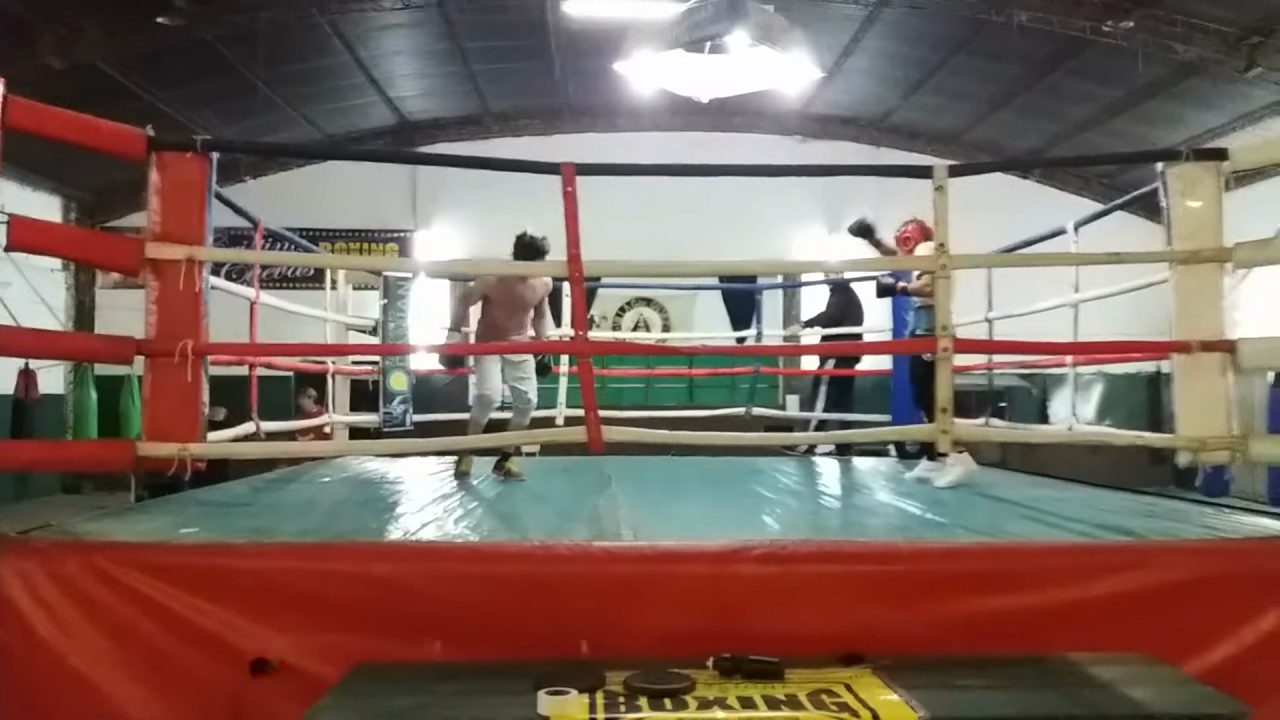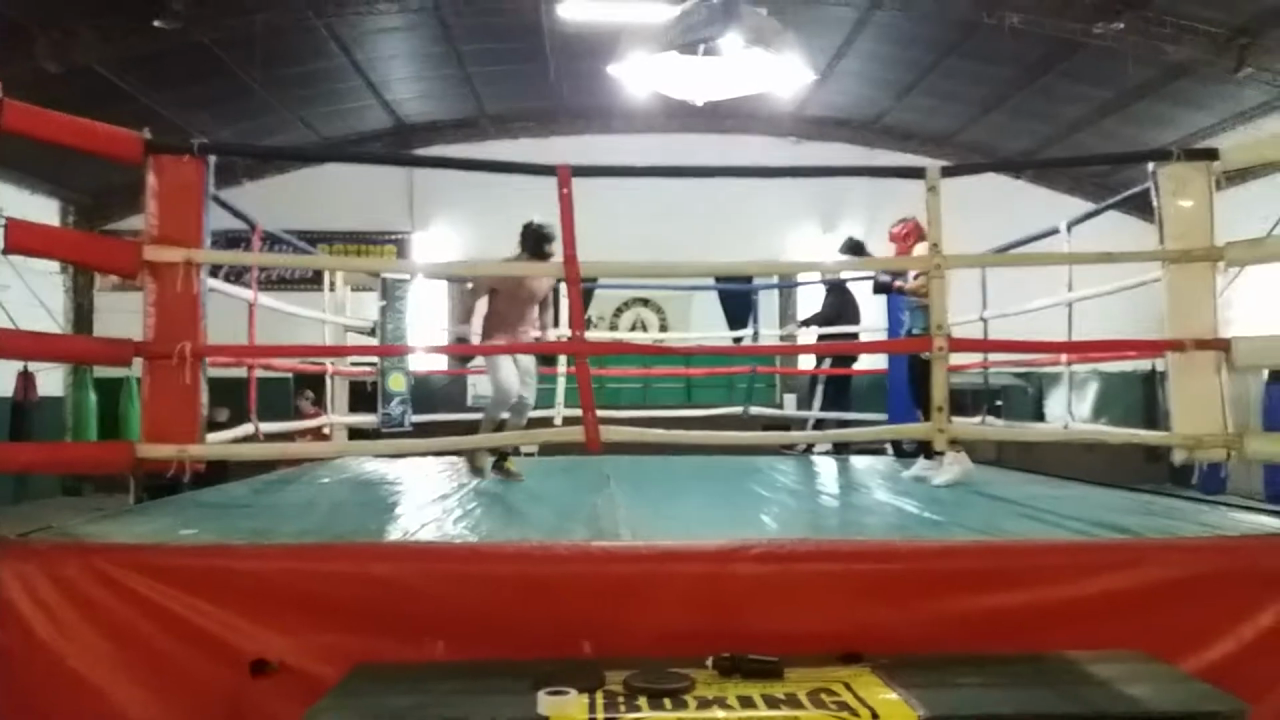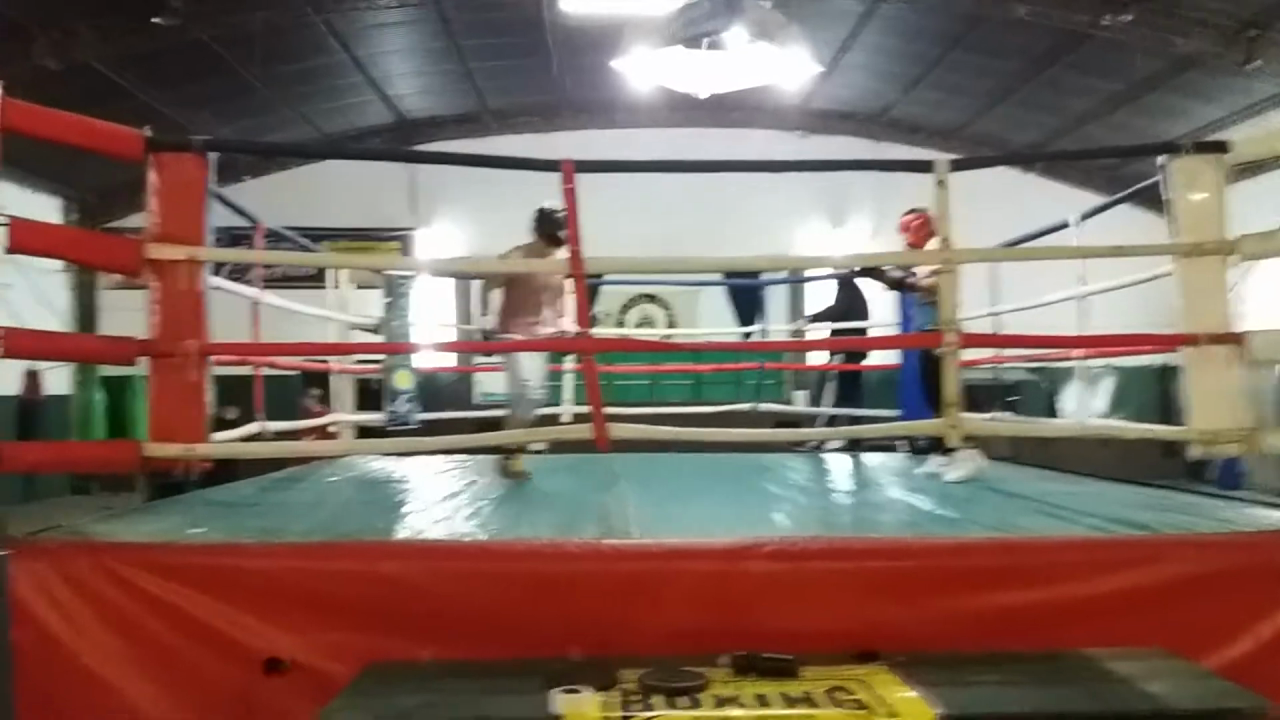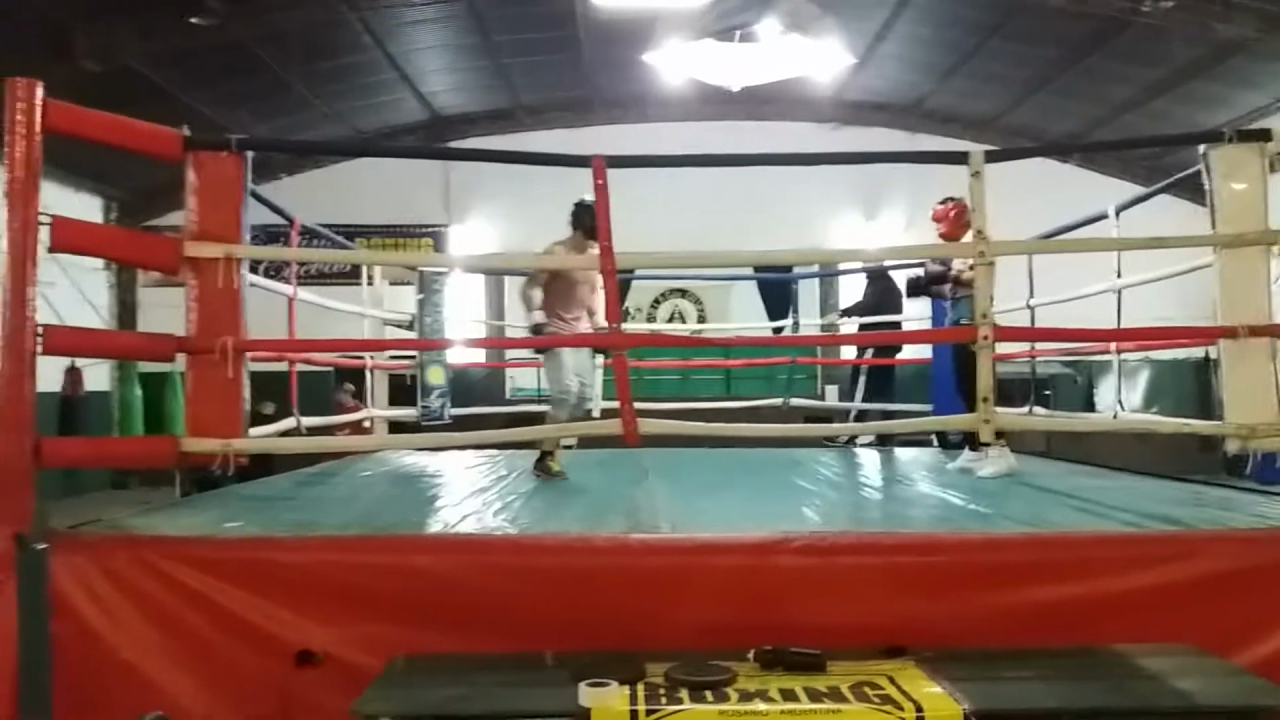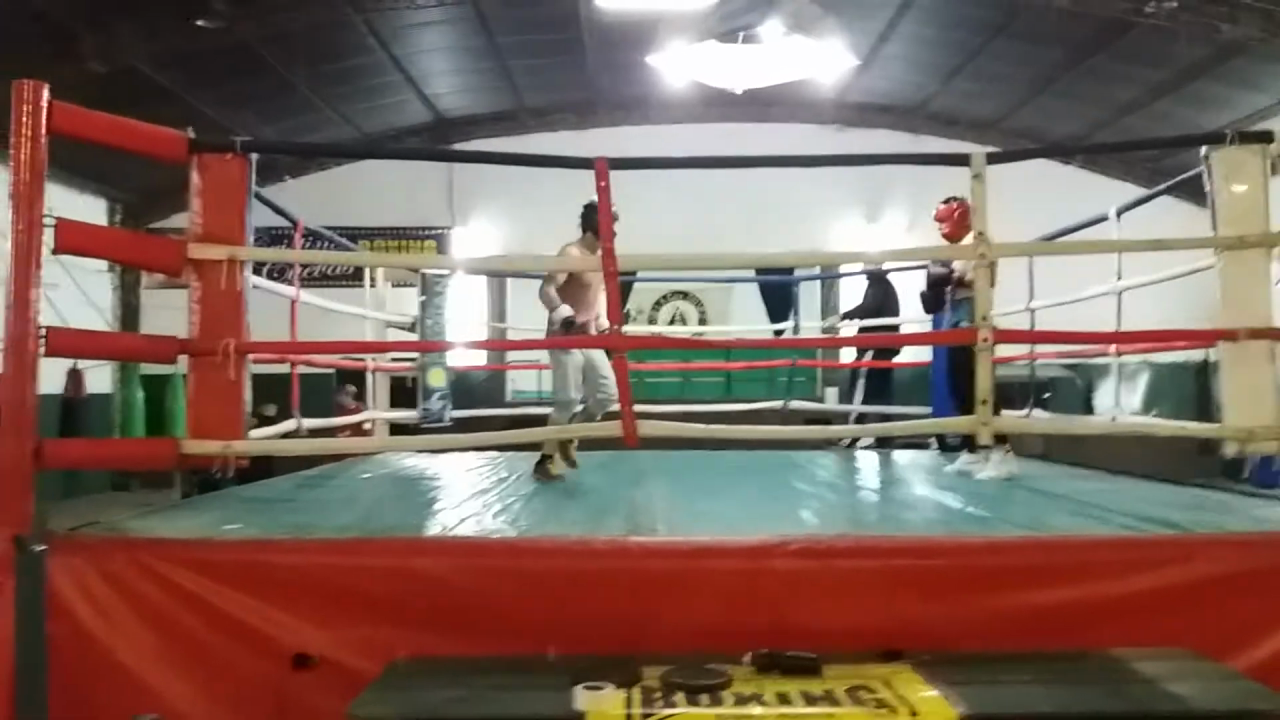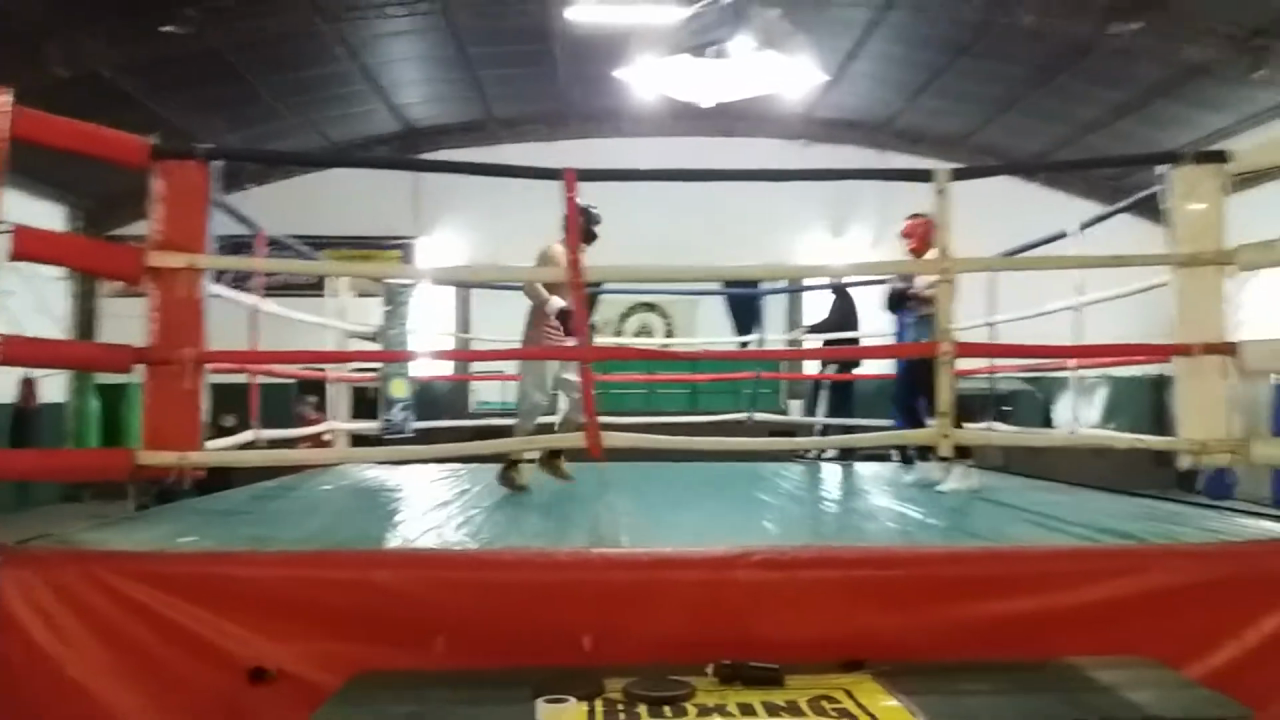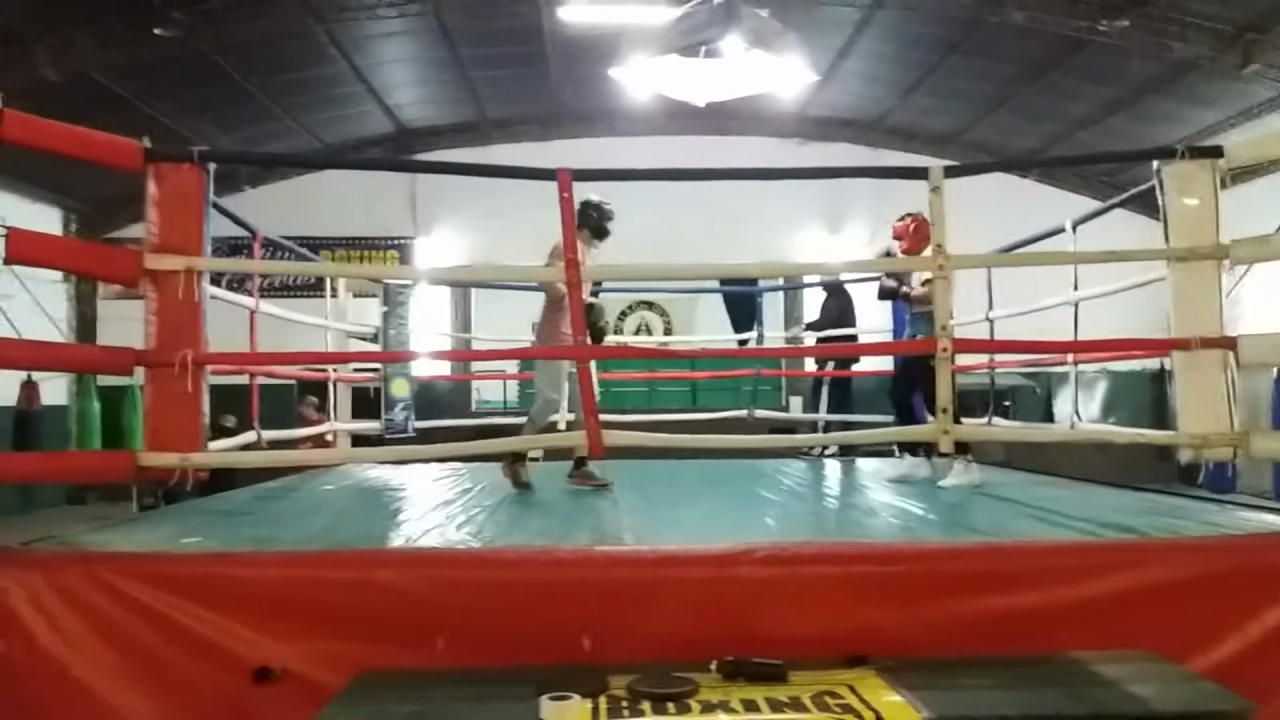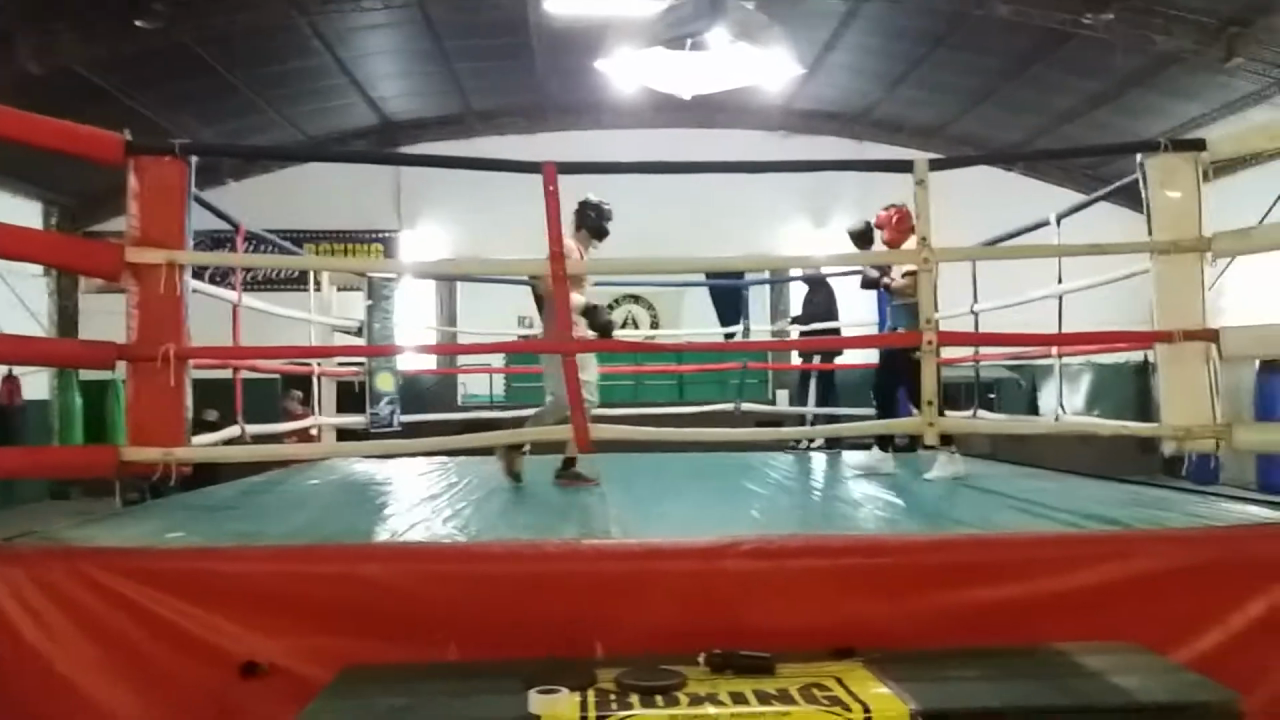
dt=0.1s
person 1, frame 1
left shoulder: (544, 283)
right shoulder: (492, 280)
right elbow: (464, 302)
right wrist: (454, 337)
right hip: (489, 345)
left knee: (526, 402)
right knee: (489, 396)
left ankle: (505, 460)
right ankle: (466, 453)
person 1, frame 2
left shoulder: (548, 275)
right shoulder: (500, 273)
right elbow: (471, 298)
left wrist: (546, 337)
right wrist: (462, 333)
left hip: (525, 342)
right hip: (497, 340)
left knee: (525, 402)
right knee: (506, 393)
left ankle: (503, 458)
right ankle: (479, 448)
person 1, frame 3
right shoulder: (515, 258)
right elbow: (488, 288)
left wrist: (562, 327)
right wrist: (488, 324)
left hip: (540, 335)
right hip: (513, 333)
left knee: (535, 396)
right knee: (527, 390)
left ankle: (514, 453)
right ankle: (510, 454)
person 1, frame 4
left shoulder: (595, 256)
right shoulder: (557, 253)
right elbow: (530, 288)
left wrist: (599, 323)
right wrist: (537, 321)
left hip: (581, 334)
right hip: (555, 334)
left knee: (583, 398)
right knee: (566, 394)
left ankle: (549, 443)
right ankle: (545, 458)
person 1, frame 5
left shoulder: (600, 257)
right shoulder: (570, 254)
right elbow: (547, 289)
left wrist: (604, 326)
right wrist: (563, 315)
left hip: (589, 336)
right hip: (566, 337)
left knee: (607, 393)
right knee: (568, 400)
left ankle: (566, 437)
right ankle: (545, 462)
person 1, frame 6
right shoulder: (554, 254)
right elbow: (531, 286)
left wrist: (578, 322)
right wrist: (558, 309)
left hip: (565, 342)
right hip: (542, 340)
left knee: (581, 398)
right knee: (535, 404)
left ankle: (553, 457)
right ankle: (511, 467)
person 1, frame 7
left shoulder: (585, 251)
right shoulder: (566, 249)
right elbow: (549, 282)
left wrist: (594, 320)
right wrist: (581, 304)
left hip: (577, 339)
right hip: (556, 338)
right knee: (549, 401)
left ankle: (580, 466)
right ankle: (516, 459)
person 1, frame 8
left shoulder: (583, 251)
right shoulder: (564, 248)
right elbow: (544, 285)
left wrist: (596, 315)
right wrist: (581, 305)
left hip: (579, 337)
left knee: (587, 400)
right knee: (562, 402)
left ankle: (568, 467)
right ankle: (514, 448)
person 2, frame 1
left shoulder: (925, 249)
right shoulder: (926, 252)
left elbow: (927, 286)
right elbow: (896, 257)
left wrist: (897, 286)
right wrist: (871, 238)
left hip: (928, 332)
right hip: (928, 332)
left knee: (925, 397)
right knee: (926, 397)
left ankle: (957, 457)
right ankle: (932, 460)
person 2, frame 2
left shoulder: (922, 251)
right shoulder: (918, 257)
left elbow: (925, 288)
right elbow: (897, 277)
left wrist: (894, 285)
left hip: (925, 333)
right hip: (920, 333)
left knee: (926, 395)
right knee: (923, 396)
left ankle: (955, 456)
right ankle: (929, 459)
person 2, frame 3
left shoulder: (934, 247)
right shoulder: (926, 252)
left elbow: (939, 283)
right elbow: (909, 284)
left wrist: (908, 281)
right wrist: (880, 274)
left hip: (935, 328)
right hip: (929, 329)
left knee: (938, 392)
right knee: (933, 392)
left ankle: (969, 454)
right ankle: (942, 455)
person 2, frame 4
left shoulder: (971, 241)
right shoulder: (956, 246)
left wrist: (947, 276)
right wrist: (929, 287)
left hip: (970, 324)
right hip: (960, 325)
left knee: (974, 388)
right knee: (967, 388)
left ankle: (1000, 452)
right ankle: (975, 450)
person 2, frame 5
left shoulder: (972, 243)
left wrist: (951, 278)
right wrist: (943, 287)
left hip: (969, 326)
right hip: (957, 326)
left knee: (973, 390)
right knee: (960, 390)
left ankle: (1002, 454)
right ankle: (973, 453)
person 2, frame 6
left shoulder: (934, 258)
right shoulder: (922, 262)
left elbow: (939, 294)
left wrist: (909, 292)
right wrist: (904, 294)
left hip: (930, 342)
right hip: (917, 341)
left knee: (938, 404)
right knee: (904, 399)
left ankle: (963, 468)
right ankle: (926, 459)
person 2, frame 7
left shoulder: (930, 256)
right shoulder: (918, 260)
left elbow: (930, 294)
left wrist: (901, 291)
right wrist: (894, 282)
left hip: (929, 338)
right hip: (916, 338)
left knee: (936, 401)
right knee: (899, 395)
left ankle: (964, 464)
right ankle: (915, 458)
person 2, frame 8
left shoulder: (912, 247)
right shoulder: (899, 252)
left elbow: (909, 285)
right elbow: (889, 281)
left wrist: (881, 279)
left hip: (910, 331)
right hip: (897, 330)
left knee: (919, 393)
right knee: (882, 390)
left ankle: (949, 455)
right ankle: (883, 452)
person 3, frame 1
left shoulder: (840, 292)
right shoulder: (850, 295)
left elbow: (830, 316)
left wrist: (803, 325)
right hip: (847, 354)
left knee: (822, 396)
right knee: (843, 400)
left ankle: (808, 443)
right ankle: (844, 446)
person 3, frame 2
left shoulder: (836, 293)
right shoulder: (847, 295)
left elbow: (825, 316)
left wrist: (800, 324)
left hip: (833, 352)
right hip: (844, 351)
left knee: (820, 395)
right knee: (840, 398)
left ankle: (807, 442)
right ankle: (841, 444)
person 3, frame 3
left shoulder: (846, 289)
right shoulder: (855, 291)
left elbow: (836, 310)
left wrist: (809, 320)
left hip: (844, 350)
right hip: (855, 350)
right knee: (851, 397)
person 3, frame 4
left shoulder: (878, 280)
right shoulder: (890, 284)
left elbow: (867, 305)
left wrist: (841, 314)
left hip: (875, 343)
right hip: (887, 343)
left knee: (860, 385)
right knee: (884, 389)
left ankle: (849, 434)
right ankle: (885, 437)
person 3, frame 5
left shoulder: (877, 283)
right shoulder: (887, 286)
left elbow: (868, 308)
left wrist: (841, 317)
left hip: (874, 346)
right hip: (886, 345)
left knee: (859, 387)
right knee: (882, 391)
right ankle: (883, 438)
person 3, frame 6
left shoulder: (842, 298)
right shoulder: (845, 298)
left elbow: (833, 323)
left wrist: (806, 330)
right hip: (844, 357)
left knee: (821, 398)
right knee: (843, 404)
right ankle: (846, 450)
person 3, frame 7
left shoulder: (836, 294)
right shoulder: (840, 294)
left elbow: (830, 320)
left wrist: (804, 328)
left knee: (823, 396)
right knee: (842, 400)
left ankle: (819, 444)
person 3, frame 8
left shoulder: (820, 287)
right shoulder: (820, 287)
left elbow: (812, 316)
left wrist: (790, 321)
left hip: (820, 351)
right hip: (823, 349)
left knee: (810, 392)
right knee: (828, 396)
left ankle: (807, 438)
right ankle: (831, 439)
